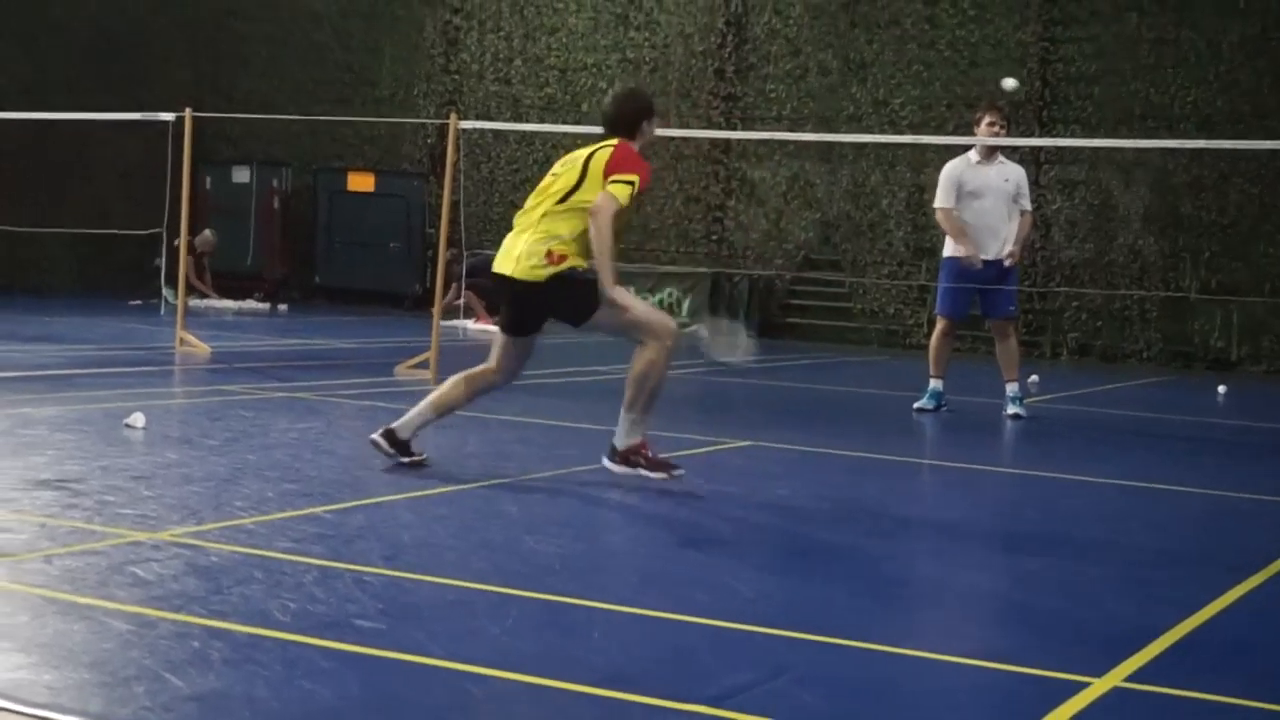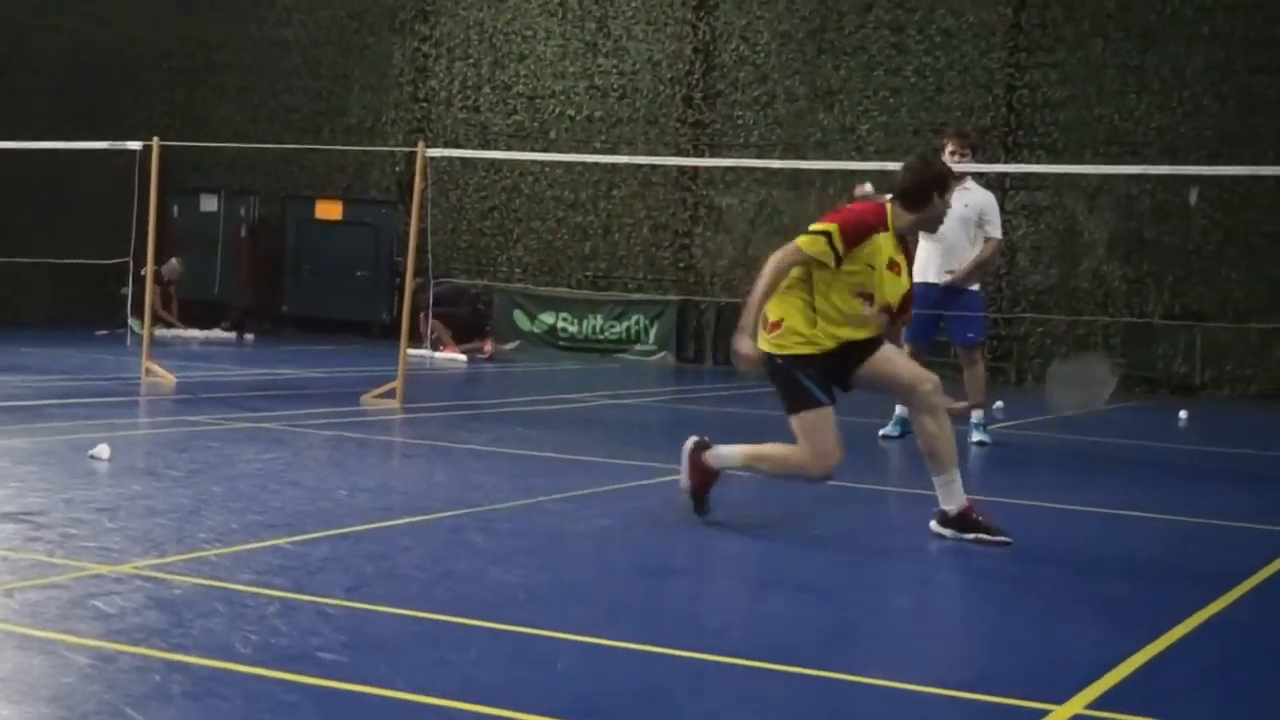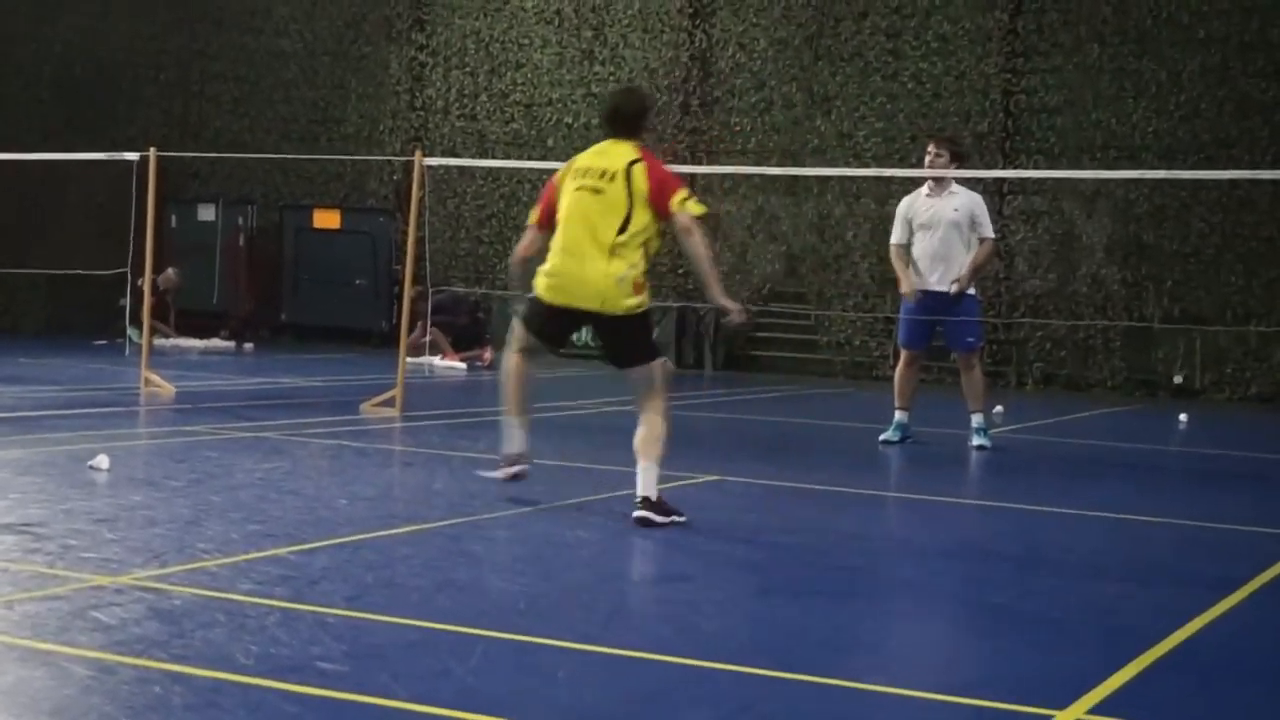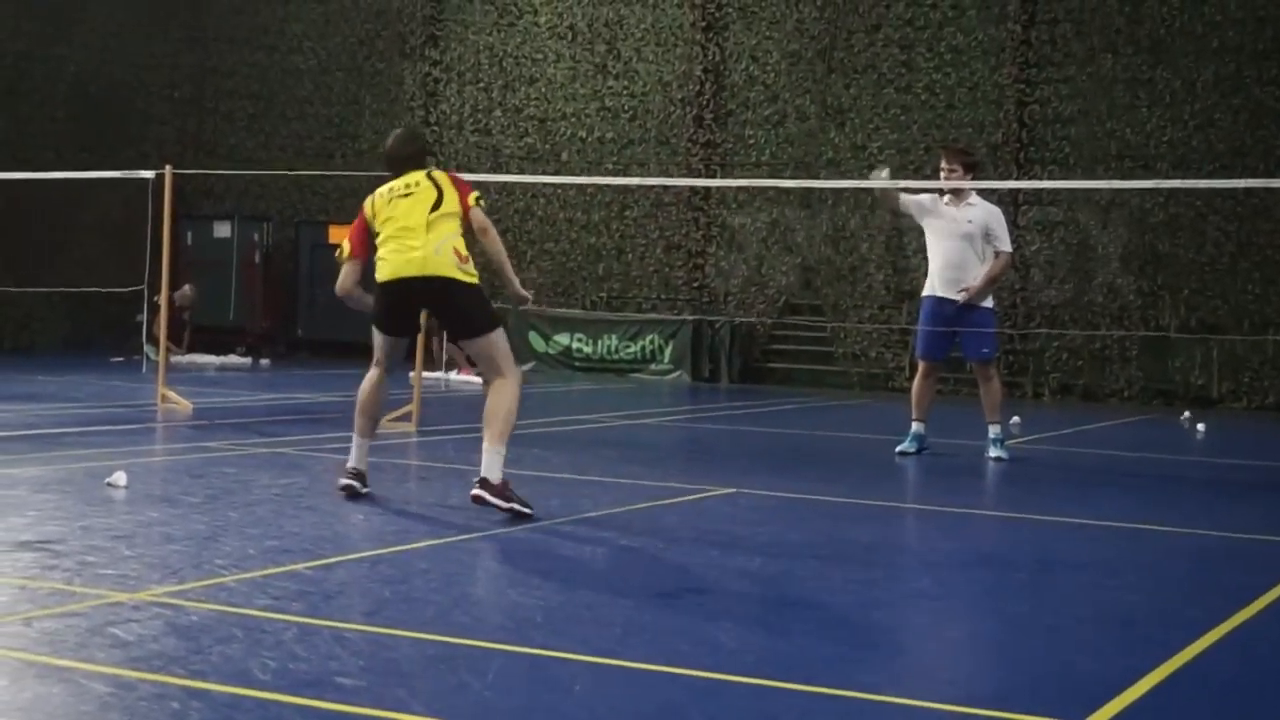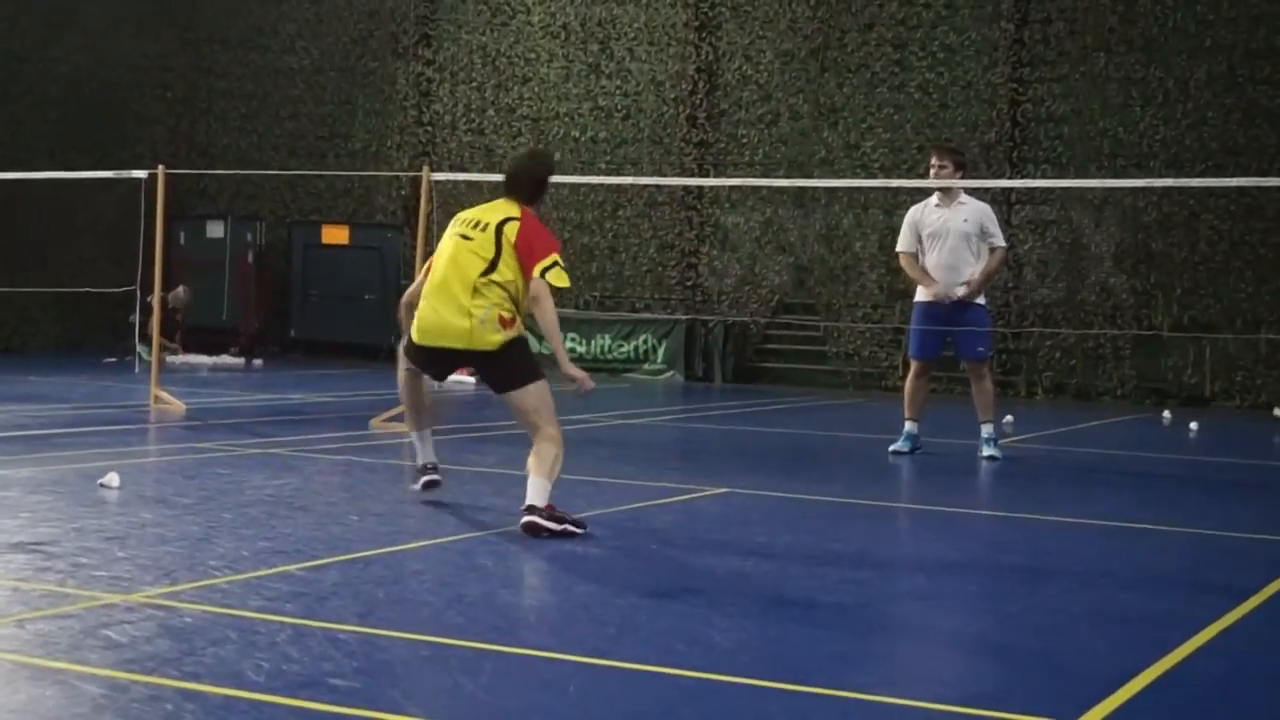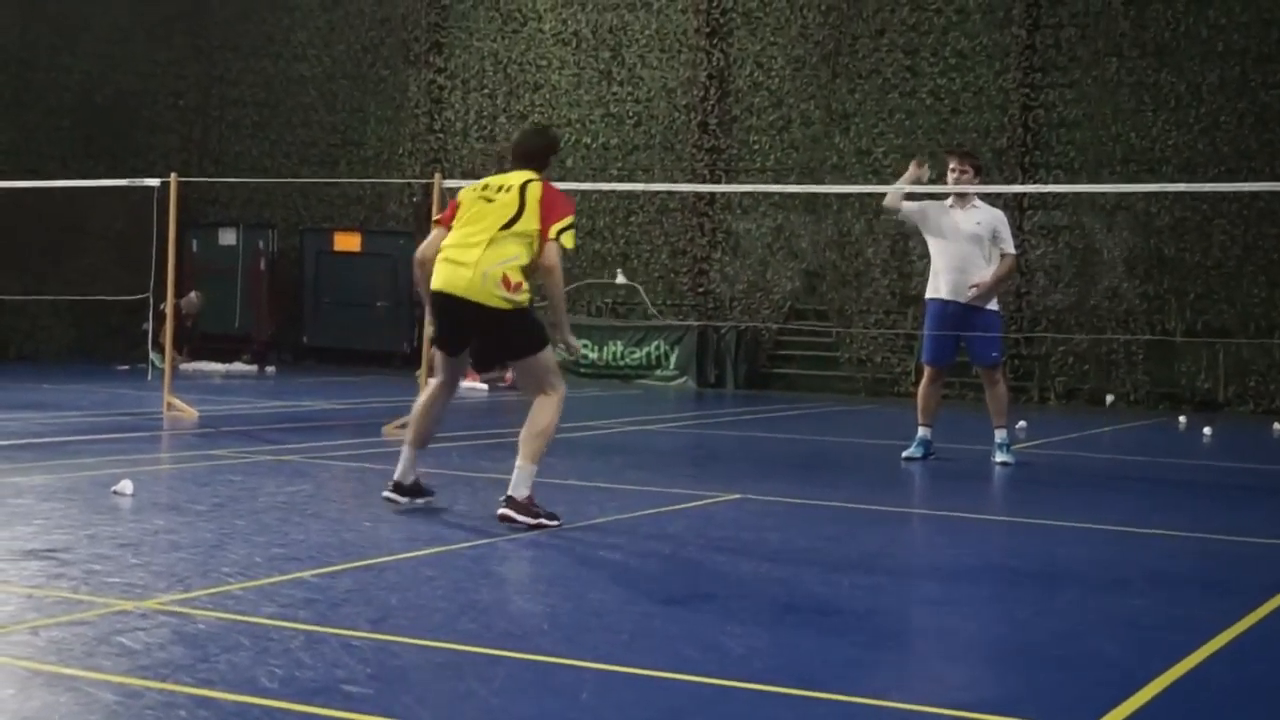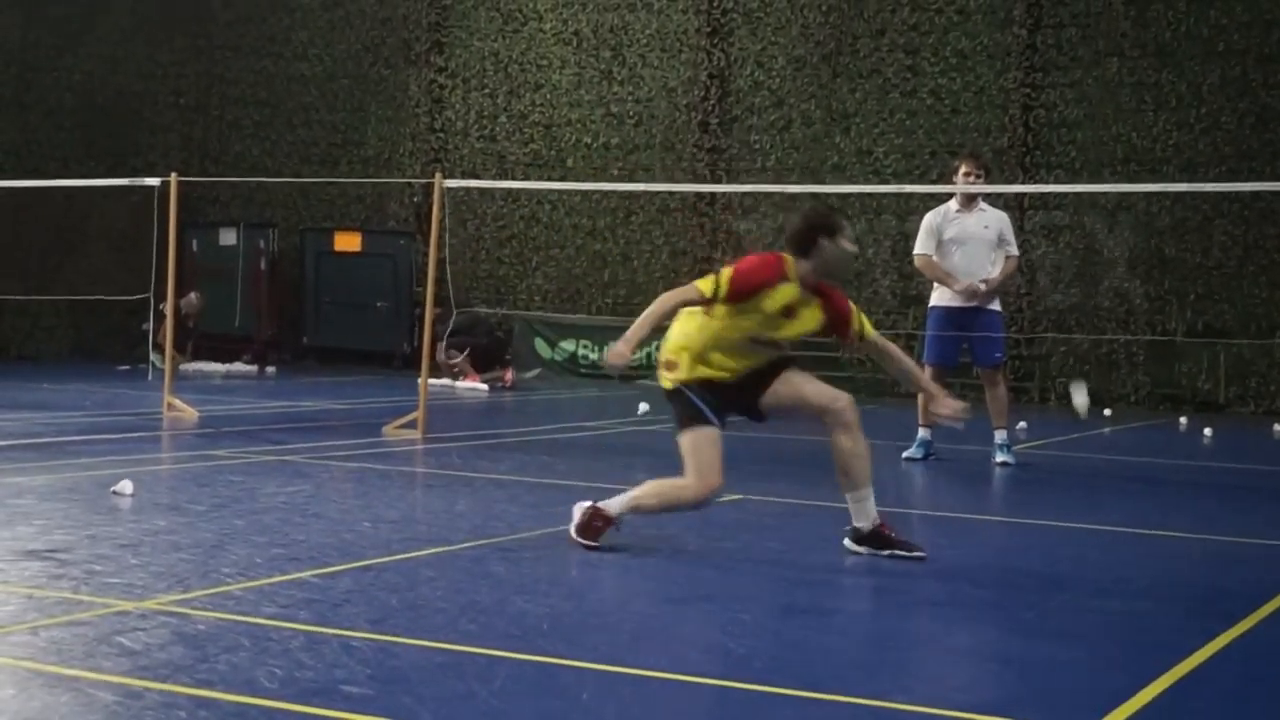
dt=0.7s
person 1, frame 1
left shoulder: (581, 159)
right shoulder: (627, 162)
right elbow: (600, 213)
left wrist: (611, 293)
right wrist: (609, 285)
left hip: (515, 264)
right hip: (550, 267)
left knee: (497, 370)
right knee: (662, 333)
left ankle: (397, 432)
right ankle: (628, 444)
person 1, frame 2
left shoulder: (901, 261)
right shoulder: (862, 220)
left elbow: (882, 335)
right elbow: (783, 260)
left wrist: (941, 393)
right wrist: (747, 330)
right hip: (794, 342)
left knee: (925, 389)
right knee: (822, 462)
left ankle: (955, 512)
right ankle: (707, 457)
person 1, frame 3
left shoulder: (567, 171)
right shoulder: (656, 172)
left elbow: (527, 248)
right elbow: (691, 230)
left wrist: (516, 279)
right wrist: (718, 294)
left hip: (562, 288)
right hip: (620, 297)
left knee: (517, 346)
right knee: (652, 402)
left ankle: (514, 451)
right ankle: (647, 497)
person 1, frame 4
left shoulder: (372, 201)
right shoulder: (447, 181)
left elbow: (345, 288)
right elbow: (483, 227)
left wrist: (376, 307)
right wrist: (513, 283)
left hip: (395, 277)
right hip: (448, 275)
left knee: (380, 366)
right knee: (505, 376)
left ankle: (355, 469)
right ankle: (490, 479)
person 1, frame 5
left shoulder: (462, 219)
right shoulder: (534, 232)
left elbow: (413, 293)
right elbow: (539, 294)
left wrist: (406, 331)
right wrist: (563, 361)
left hip: (434, 331)
right hip: (491, 337)
left knee: (409, 361)
right knee: (546, 433)
left ankle: (426, 463)
right ankle: (537, 506)
person 1, frame 6
left shoulder: (473, 190)
right shoulder: (554, 198)
left elbow: (425, 256)
right elbow: (550, 263)
left wrist: (432, 308)
right wrist: (564, 331)
left hip: (450, 289)
right hip: (498, 296)
left knee: (446, 382)
right knee: (551, 391)
left ankle: (402, 480)
right ankle: (519, 499)
person 1, frame 7
left shoulder: (830, 302)
right shoulder: (762, 269)
left elbow: (882, 348)
right elbow: (679, 297)
left wrist: (936, 392)
right wrist: (628, 339)
left hip: (745, 370)
right hip: (692, 371)
left knee: (841, 409)
right knee: (703, 486)
left ankle: (866, 527)
right ankle: (599, 512)
person 2, frame 1
left shoulder: (1016, 172)
right shoulder: (956, 168)
left elbow: (1025, 213)
right elbow: (942, 213)
left wrist: (1018, 247)
right wrist: (966, 246)
left hip: (1001, 263)
right hip: (961, 260)
left knee: (1004, 327)
right knee: (945, 325)
left ankle: (1013, 395)
right ankle: (935, 390)
person 2, frame 2
left shoulder: (984, 198)
left elbow: (994, 243)
left wrist: (968, 269)
left hip: (964, 289)
right hip: (924, 284)
left knee: (971, 354)
right knee: (911, 351)
left ankle: (978, 422)
right ankle: (901, 417)
person 2, frame 3
left shoulder: (972, 200)
right shoulder: (909, 203)
left elbow: (987, 242)
right elbow: (898, 247)
left wrist: (969, 274)
right wrist: (905, 278)
left hip: (959, 294)
right hip: (920, 294)
left knee: (968, 358)
right knee: (909, 356)
left ankle: (978, 426)
right ankle: (900, 422)
person 2, frame 4
left shoulder: (989, 212)
right shoulder: (929, 204)
left elbow: (1004, 256)
right elbow: (894, 200)
left wrist: (981, 286)
right wrist: (882, 183)
left hip: (976, 306)
right hip: (936, 301)
left knee: (986, 370)
right knee: (926, 367)
left ankle: (995, 437)
right ankle: (917, 433)
person 2, frame 5
left shoulder: (980, 210)
right shoulder: (917, 213)
left elbow: (999, 250)
right elbow: (905, 256)
left wrist: (980, 279)
right wrist: (931, 286)
left hip: (970, 304)
right hip: (929, 303)
left knee: (978, 368)
right knee: (919, 367)
left ankle: (988, 436)
right ankle: (910, 433)
person 2, frame 6
left shoulder: (994, 216)
right shoulder: (931, 210)
left elbow: (1009, 258)
right elbow: (890, 204)
left wrist: (990, 283)
right wrist: (911, 177)
left hip: (982, 307)
right hip: (941, 305)
left knee: (992, 374)
right knee: (932, 372)
left ankle: (1001, 442)
right ankle: (923, 439)
person 2, frame 7
left shoulder: (999, 218)
right shoulder: (937, 216)
left elbow: (1012, 257)
right elbow: (921, 259)
left wrist: (997, 280)
right wrist: (954, 284)
left hip: (986, 309)
right hip: (946, 307)
left knee: (994, 373)
right knee: (934, 372)
left ankle: (1001, 442)
right ankle: (924, 439)
